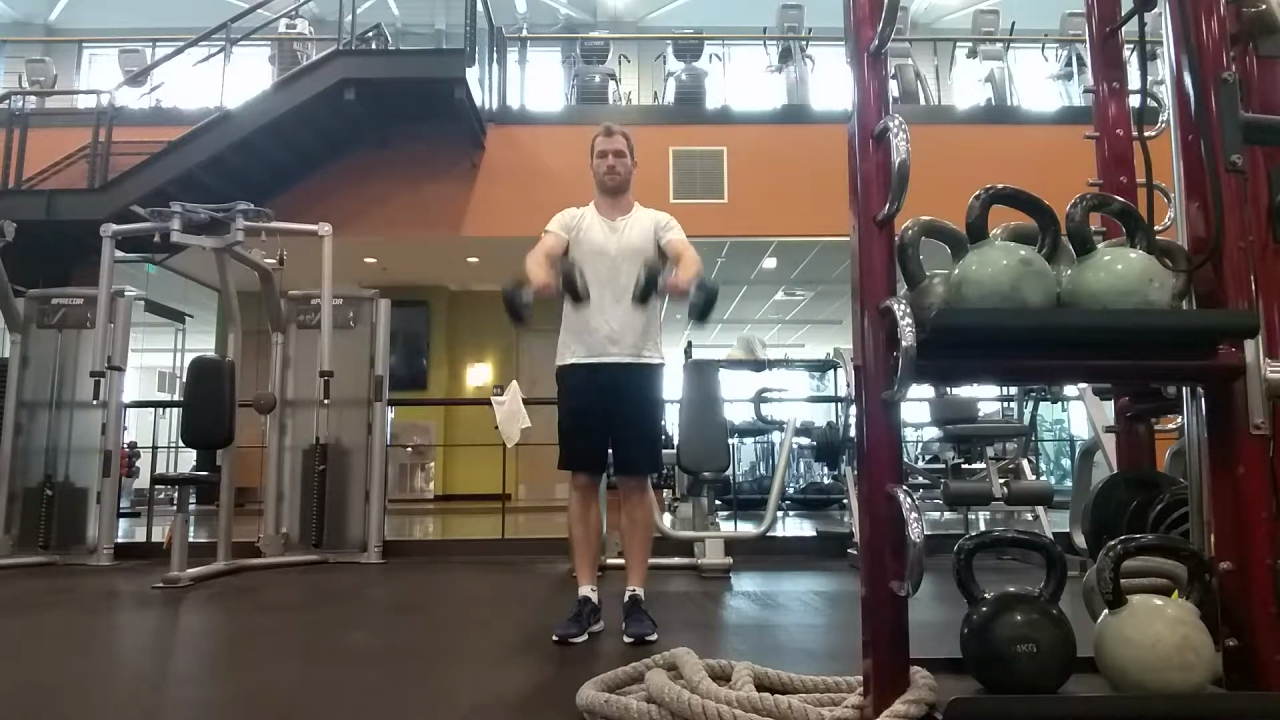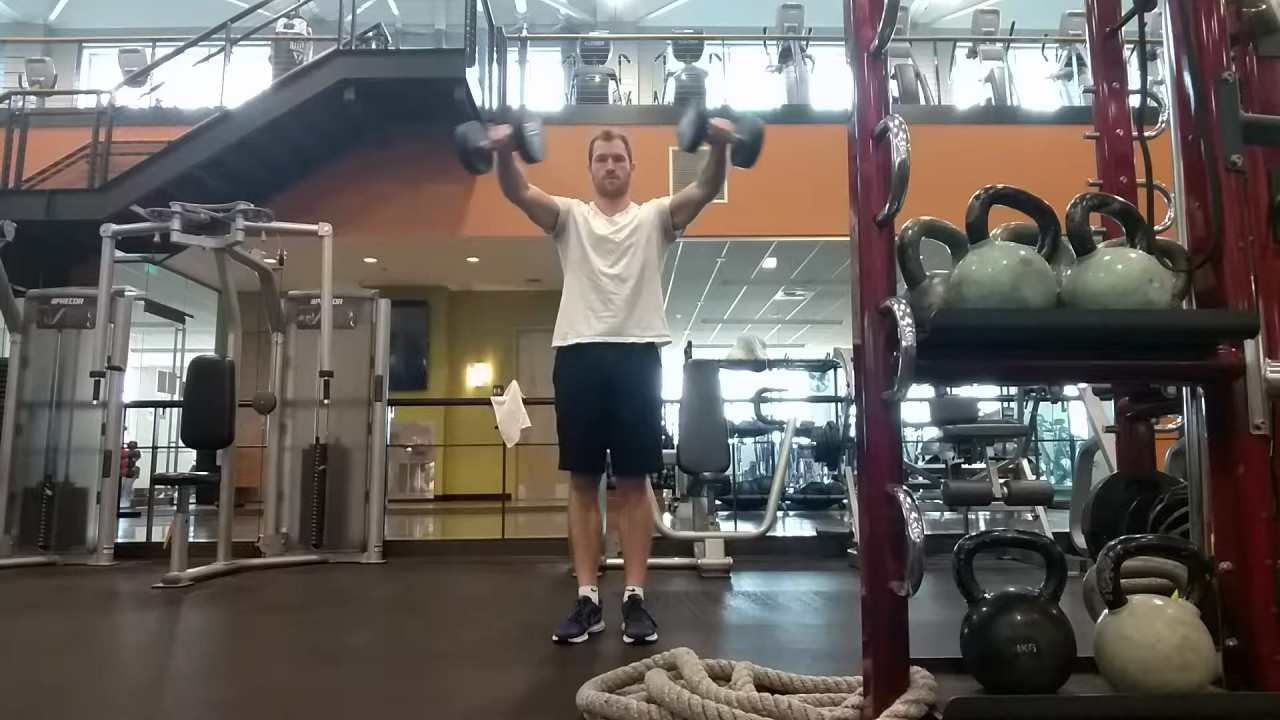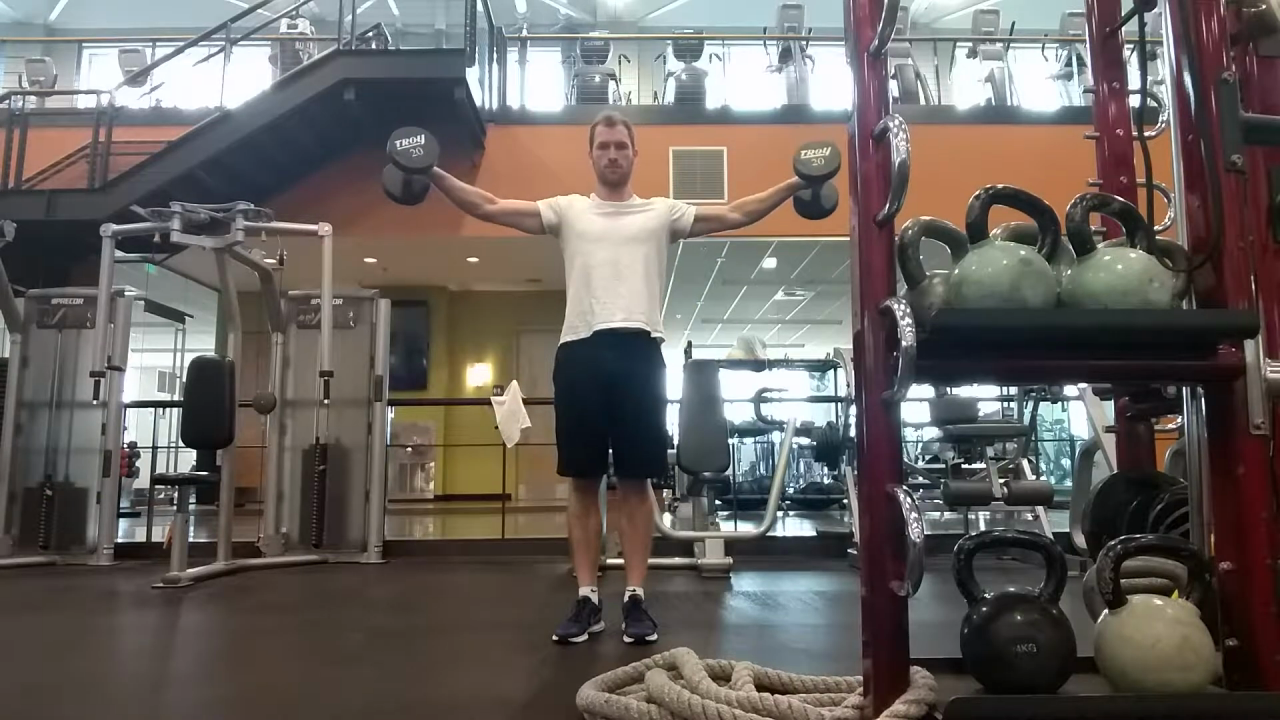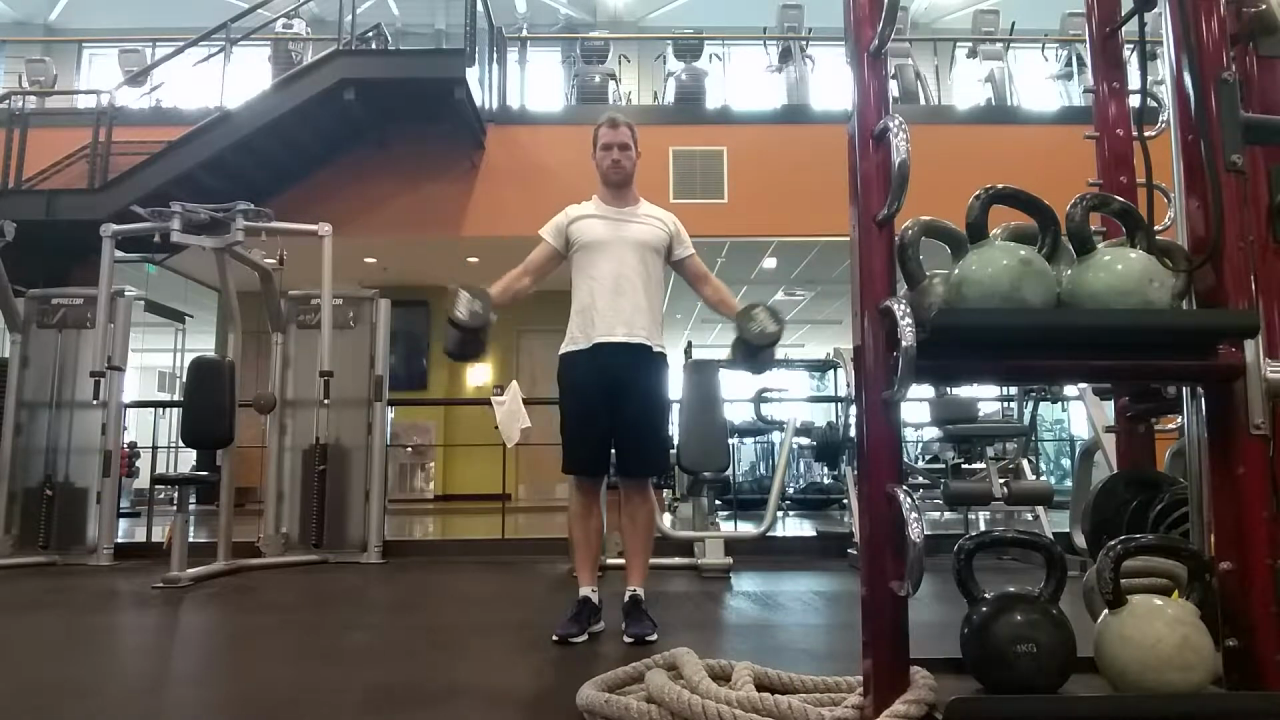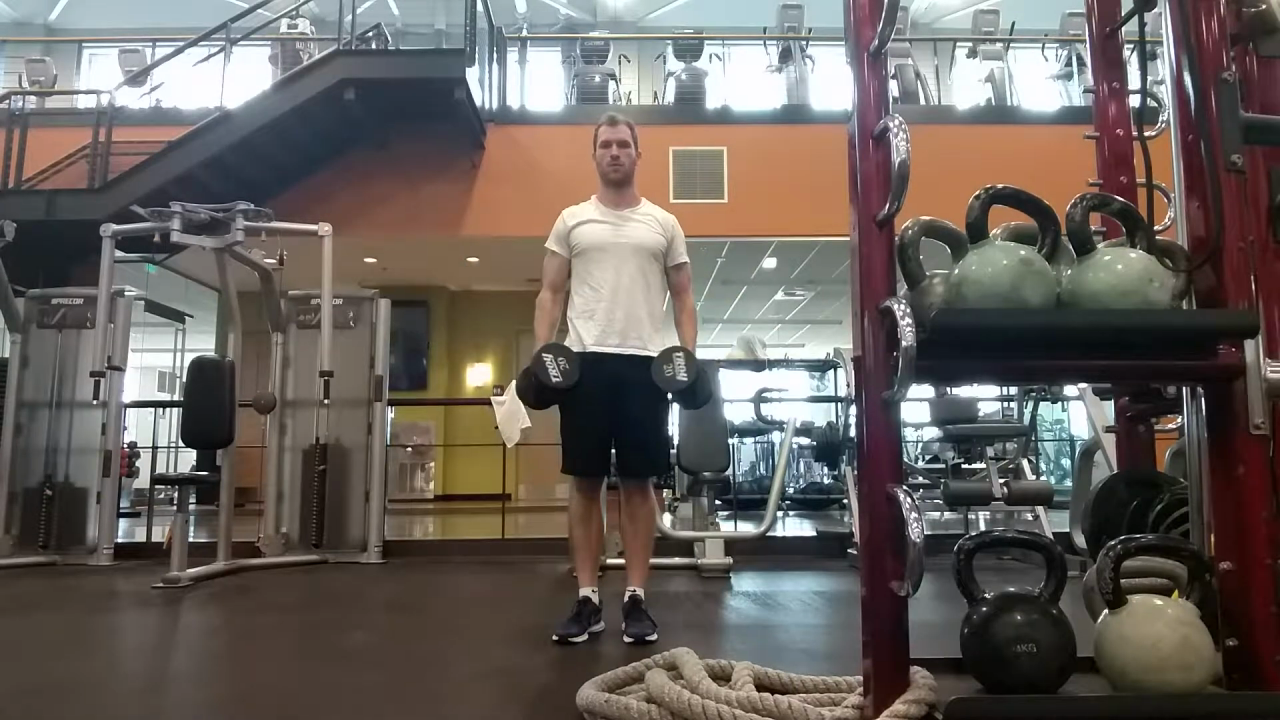
dt=1s
person 1, frame 1
left shoulder: (656, 222)
right shoulder: (571, 221)
left elbow: (686, 255)
right elbow: (542, 254)
left wrist: (685, 272)
right wrist: (539, 271)
left hip: (638, 364)
right hip: (581, 363)
left knee: (635, 481)
right knee: (583, 480)
left ankle: (635, 597)
right ankle: (587, 598)
person 1, frame 2
left shoulder: (655, 216)
right shoulder: (568, 216)
left elbow: (706, 189)
right elbow: (518, 191)
left wrist: (720, 146)
right wrist: (502, 151)
left hip: (636, 354)
right hip: (579, 354)
left knee: (634, 480)
right knee: (583, 480)
left ankle: (634, 597)
right ankle: (587, 598)
person 1, frame 3
left shoulder: (662, 212)
right shoulder: (567, 210)
left elbow: (734, 214)
right elbow: (489, 207)
left wrist: (795, 183)
right wrist: (433, 174)
left hip: (639, 351)
right hip: (580, 352)
left knee: (636, 481)
right knee: (583, 481)
left ankle: (635, 599)
right ankle: (587, 599)
person 1, frame 4
left shoulder: (664, 222)
right shoulder: (572, 218)
left elbow: (703, 281)
right elbow: (527, 273)
left wrist: (744, 316)
left hip: (643, 358)
right hip: (585, 357)
left knee: (638, 481)
right knee: (585, 481)
left ankle: (635, 598)
right ankle: (588, 599)
person 1, frame 5
left shoulder: (664, 224)
right shoulder: (571, 220)
left elbow: (683, 295)
right elbow: (551, 292)
left wrist: (689, 352)
right wrist: (541, 352)
left hip: (642, 363)
right hip: (585, 362)
left knee: (638, 482)
right knee: (585, 482)
left ankle: (635, 599)
right ankle: (587, 599)
